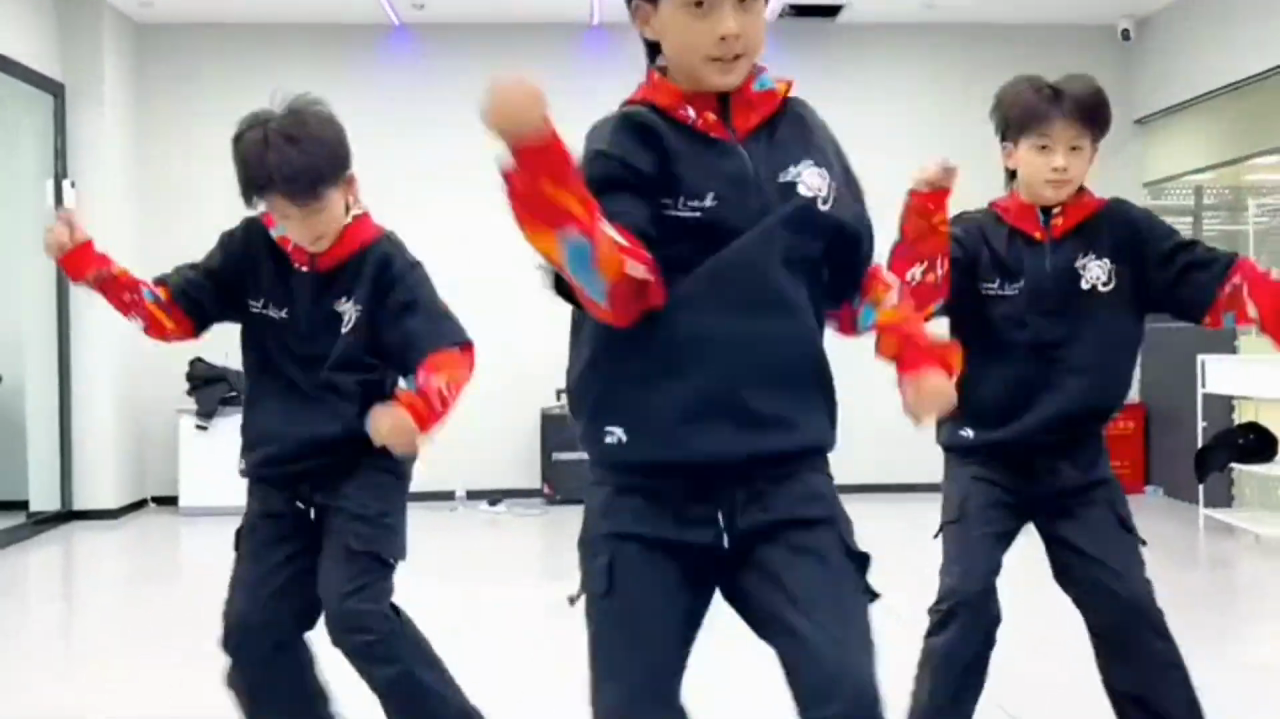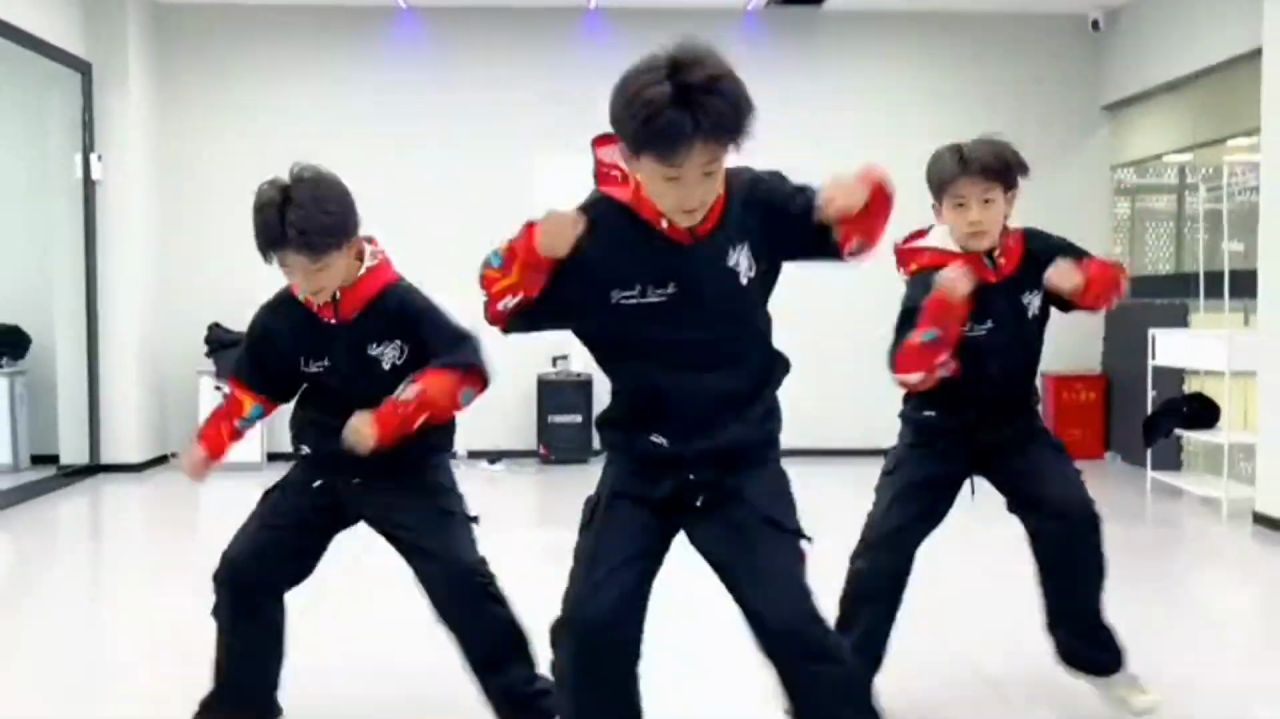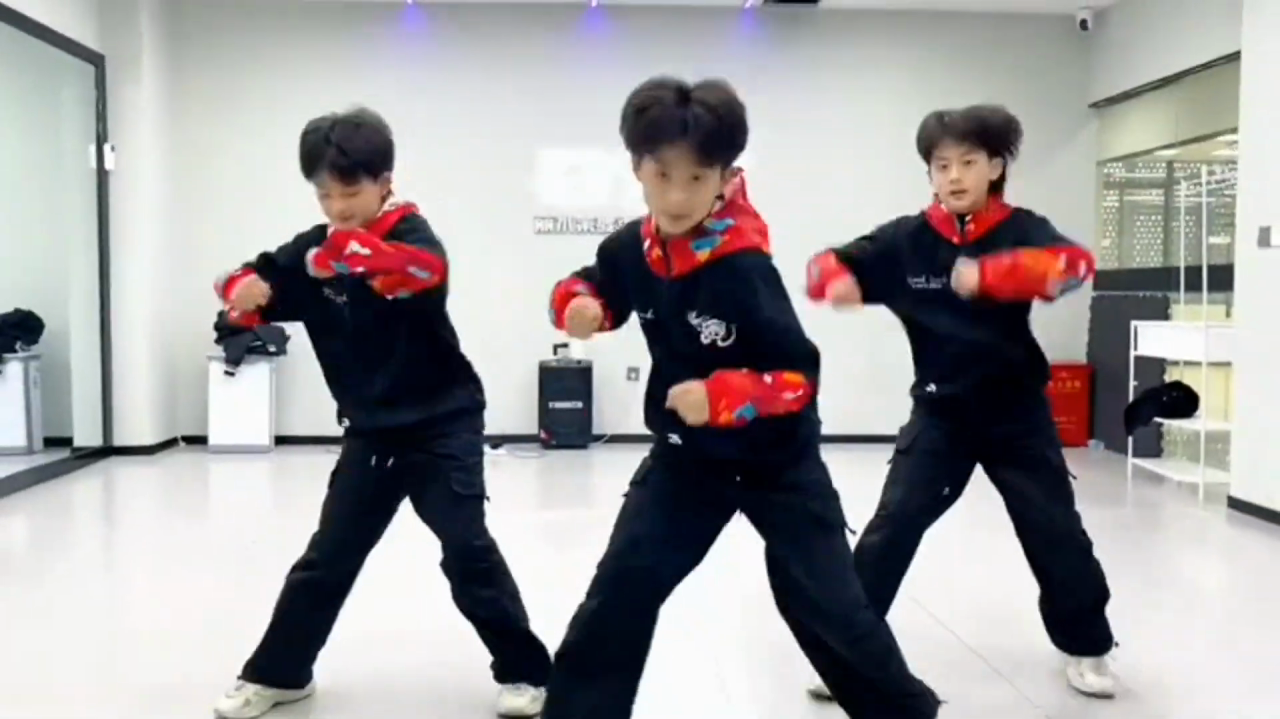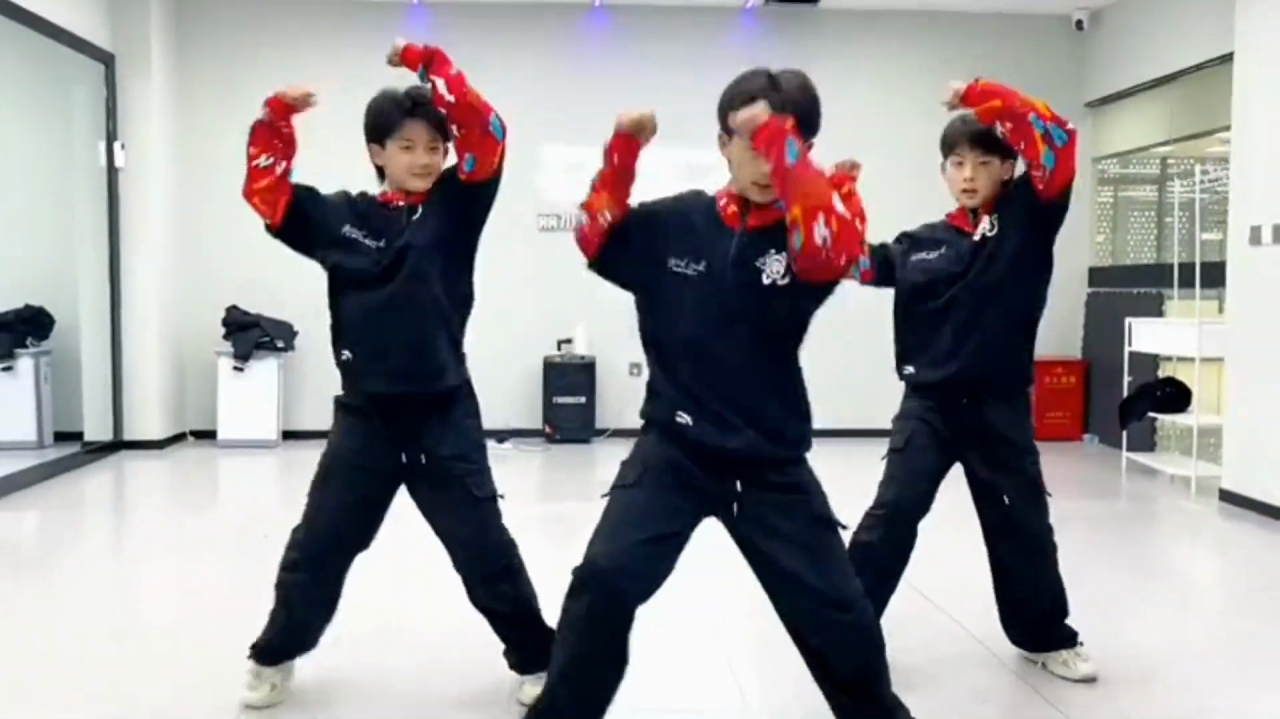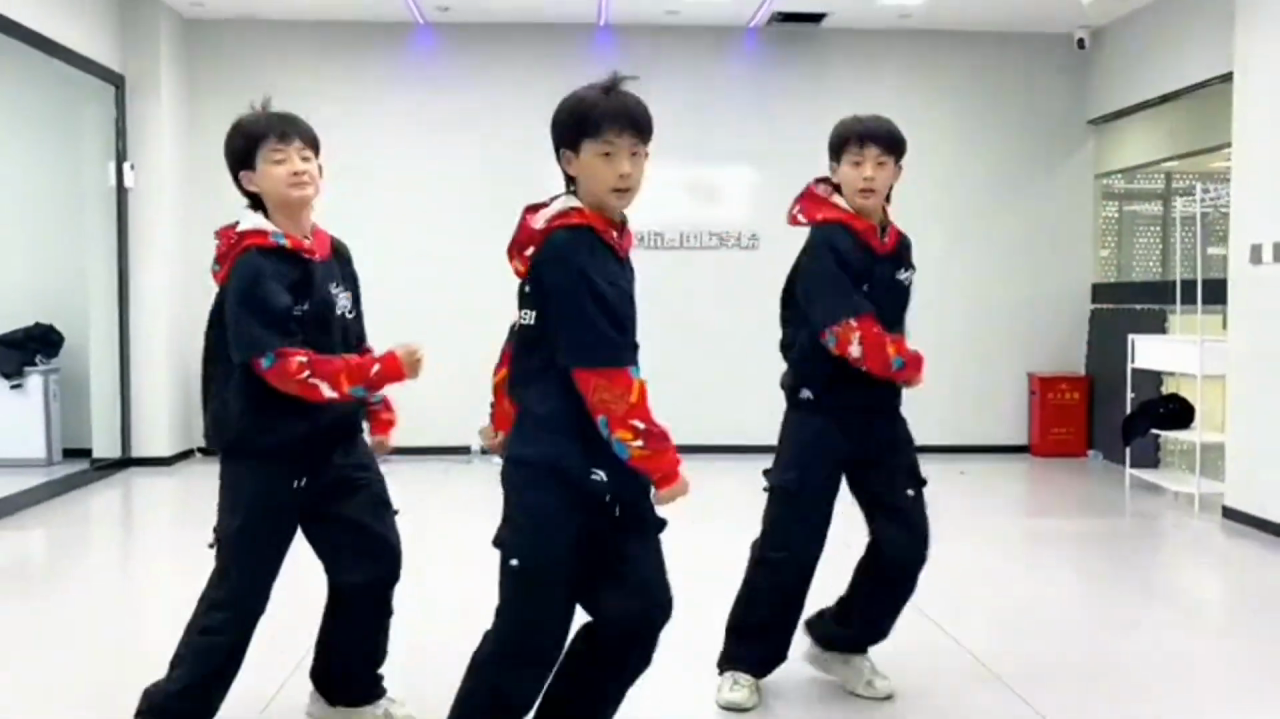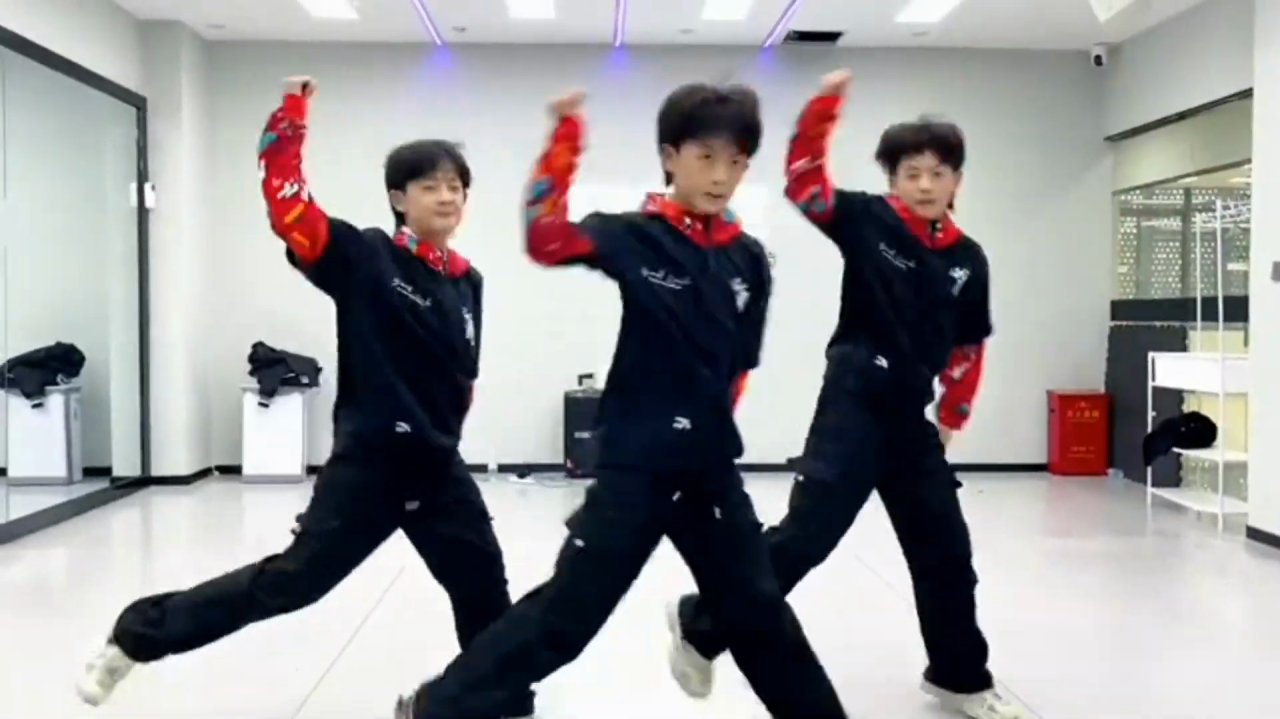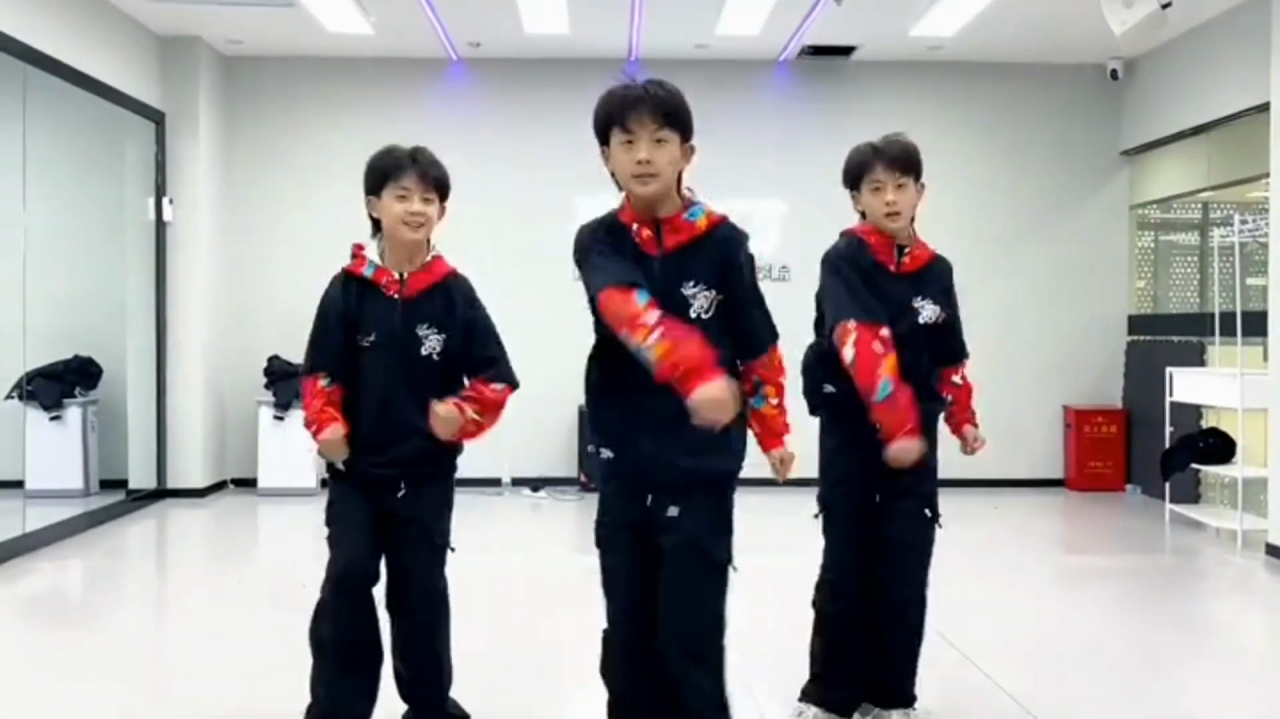
dt=0.4s
person 1, frame 1
left shoulder: (800, 133)
right shoulder: (630, 143)
left elbow: (856, 276)
right elbow: (617, 292)
left wrist: (916, 352)
left hip: (783, 478)
right hip: (645, 491)
person 1, frame 2
left shoulder: (753, 202)
right shoulder: (601, 224)
left elbow: (853, 230)
right elbow: (502, 305)
left wrist: (858, 199)
right wrist: (535, 250)
left hip: (740, 456)
right hip: (643, 456)
left knee: (789, 621)
right knee: (593, 622)
person 1, frame 3
left shoulder: (743, 266)
right shoulder: (629, 248)
left elbow: (799, 375)
right elbow: (592, 287)
left wrist: (718, 399)
right wrist: (577, 306)
left hip: (776, 458)
right hip: (683, 449)
left knee: (835, 612)
right knee: (617, 596)
person 1, frame 4
left shoulder: (799, 229)
right shoulder: (679, 219)
left elbow: (838, 247)
right elbow: (600, 244)
left wrist: (782, 147)
right wrist: (622, 151)
left hip: (769, 461)
right hip: (674, 449)
left knee: (836, 614)
right knee: (604, 586)
person 1, frame 5
left shoulder: (604, 248)
right shoulder: (571, 250)
right elbow: (604, 375)
right wrist: (661, 464)
left hip: (605, 470)
right hip: (550, 474)
left knee: (638, 612)
right knee: (527, 632)
person 1, frame 6
left shoulder: (749, 260)
right shoulder: (637, 236)
right elbow: (547, 237)
right wrist: (566, 136)
left hip: (708, 463)
right hip: (637, 461)
left knee: (759, 610)
right knee: (567, 610)
person 1, frame 7
left shoulder: (722, 244)
right shoulder: (600, 240)
left elbow: (757, 348)
right elbow: (628, 310)
left wrist: (773, 431)
right wrist: (694, 370)
left hip: (701, 471)
right hip: (628, 470)
left knee: (687, 637)
right knee: (632, 633)
person 2, frame 1
left shoulder: (384, 260)
right shoulder: (249, 250)
left elbow: (449, 352)
right elbow: (170, 313)
left wrist: (411, 410)
right wrist: (83, 260)
left hip: (363, 472)
right hip: (280, 479)
left knee: (361, 620)
right knee: (255, 633)
person 2, frame 2
left shoulder: (396, 301)
right shoulder: (282, 317)
left elbow: (462, 367)
right elbow: (251, 387)
left wrist: (387, 420)
right wrist: (211, 441)
left hip: (406, 460)
right hip: (324, 462)
left knee: (459, 574)
right knee: (244, 570)
person 2, frame 3
left shoulder: (410, 233)
right shoulder: (314, 247)
left elbow: (425, 271)
right elbow: (256, 285)
left wrist: (342, 252)
right wrist: (245, 290)
left hip: (442, 429)
right hip: (370, 436)
left knee: (468, 550)
right knee: (329, 557)
left ankle: (525, 670)
person 2, frame 4
left shoulder: (455, 206)
right shoulder: (340, 217)
left elbow: (487, 138)
right elbow: (264, 190)
left wrist: (427, 63)
right wrist: (279, 114)
left hip: (442, 416)
right hip: (364, 416)
left knee: (484, 550)
right knee: (321, 542)
left ankle: (535, 659)
right ankle: (277, 653)
person 2, frame 5
left shoulder: (335, 255)
right shoulder: (254, 265)
right elbow: (282, 363)
left wrist: (378, 411)
right wrist: (382, 369)
left hip: (336, 445)
right hip: (260, 456)
left knee: (373, 564)
right knee: (237, 595)
person 2, frame 6
left shoulder: (468, 283)
right shoulder: (363, 257)
right elbow: (288, 208)
right wrist: (289, 120)
left hip: (437, 461)
right hip: (369, 458)
left knee: (482, 579)
right knee: (294, 577)
right ankle: (133, 639)
person 2, frame 7
left shoulder: (454, 294)
right shoulder: (349, 290)
left elbow: (495, 379)
right elbow: (320, 376)
left wrist: (464, 416)
right wrist: (327, 426)
left hip: (425, 475)
right hip: (359, 474)
left knee: (421, 597)
right knee: (346, 589)
person 3, frame 1
left shoulder: (1123, 229)
right shoulder: (975, 235)
left elbow: (1224, 279)
right elbow: (910, 299)
right wrist: (925, 210)
left hip: (1077, 462)
right hip: (983, 458)
left knee: (1127, 609)
right knee: (965, 605)
person 3, frame 2
left shoulder: (1032, 251)
right shoulder: (930, 275)
left elbow: (1109, 282)
right elbow: (912, 374)
left wrist: (1080, 278)
right wrist: (946, 302)
left hip: (1011, 421)
right hip: (939, 427)
left knee: (1071, 514)
right knee: (885, 540)
left ankle: (1096, 659)
person 3, frame 3
left shoulder: (1019, 229)
right shoulder: (907, 238)
left elbow: (1074, 265)
right elbow: (832, 263)
left wrist: (988, 275)
right wrist: (834, 282)
left hip: (1015, 412)
right hip: (939, 412)
left knee: (1058, 531)
right knee: (893, 527)
left ankle: (1085, 646)
person 3, frame 4
left shoulder: (1028, 214)
right shoulder: (922, 243)
left elbow: (1056, 142)
left wrist: (982, 97)
left hip: (999, 406)
right hip: (928, 405)
left knee: (1023, 526)
right knee: (890, 519)
left ankle: (1047, 637)
person 3, frame 5
left shoulder: (897, 246)
right shoulder: (825, 241)
right elbow: (848, 333)
right wrist: (907, 363)
left hip: (879, 414)
right hip: (818, 414)
left knee: (905, 541)
right knee: (790, 546)
left ankle: (842, 642)
right ankle: (744, 660)
person 3, frame 6
left shoulder: (969, 259)
right shoulder: (873, 223)
left elbow: (967, 343)
right elbow: (803, 178)
left wrist: (953, 412)
right wrist: (824, 103)
left hip: (906, 414)
right hip: (855, 402)
left knee: (946, 551)
right knee: (810, 532)
right ankle: (702, 628)
person 3, frame 7
left shoulder: (937, 272)
right shoulder: (845, 260)
left elbow: (949, 358)
right elbow: (859, 342)
left wrist: (962, 420)
right wrist: (895, 423)
left hip: (915, 438)
right hip: (851, 433)
left knee: (905, 573)
right knee: (848, 569)
